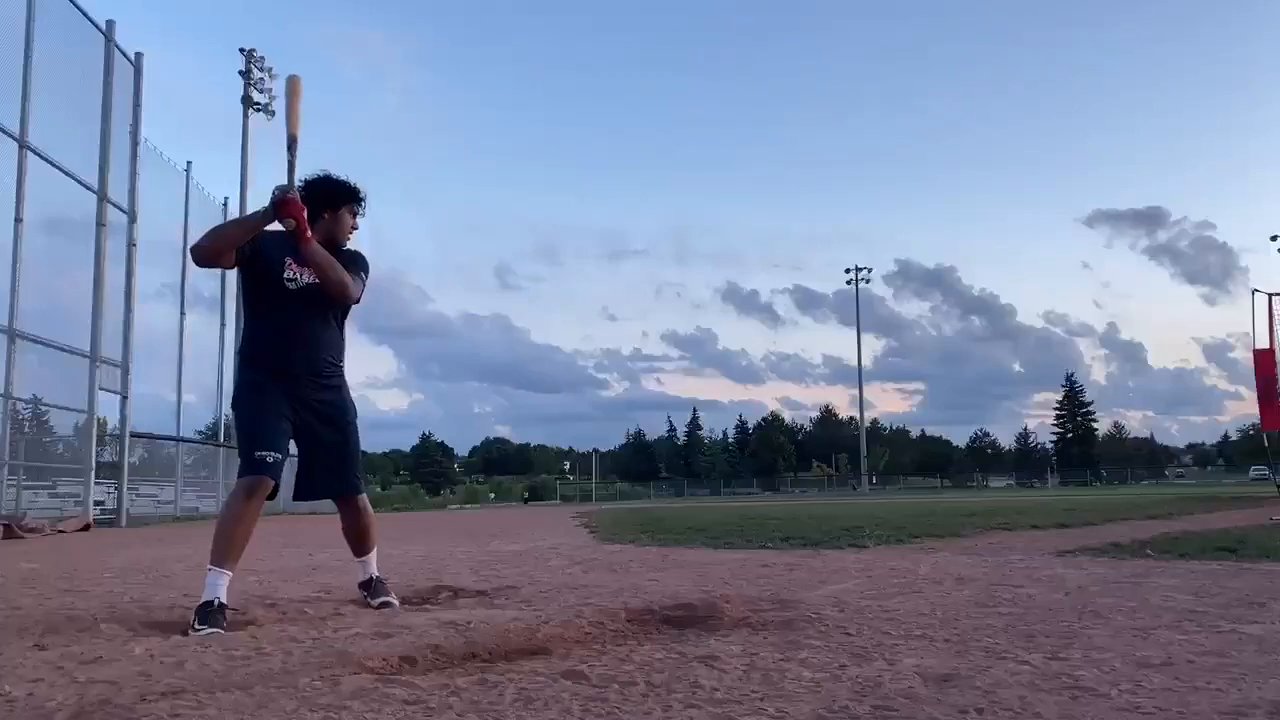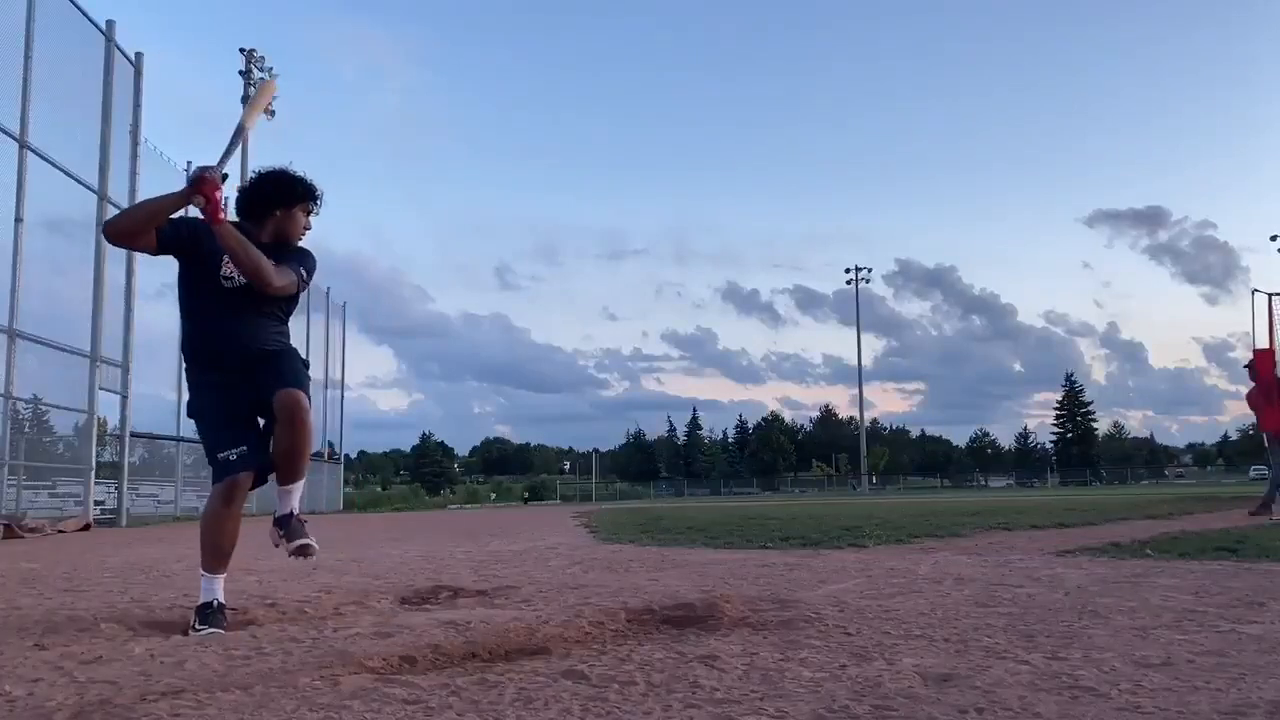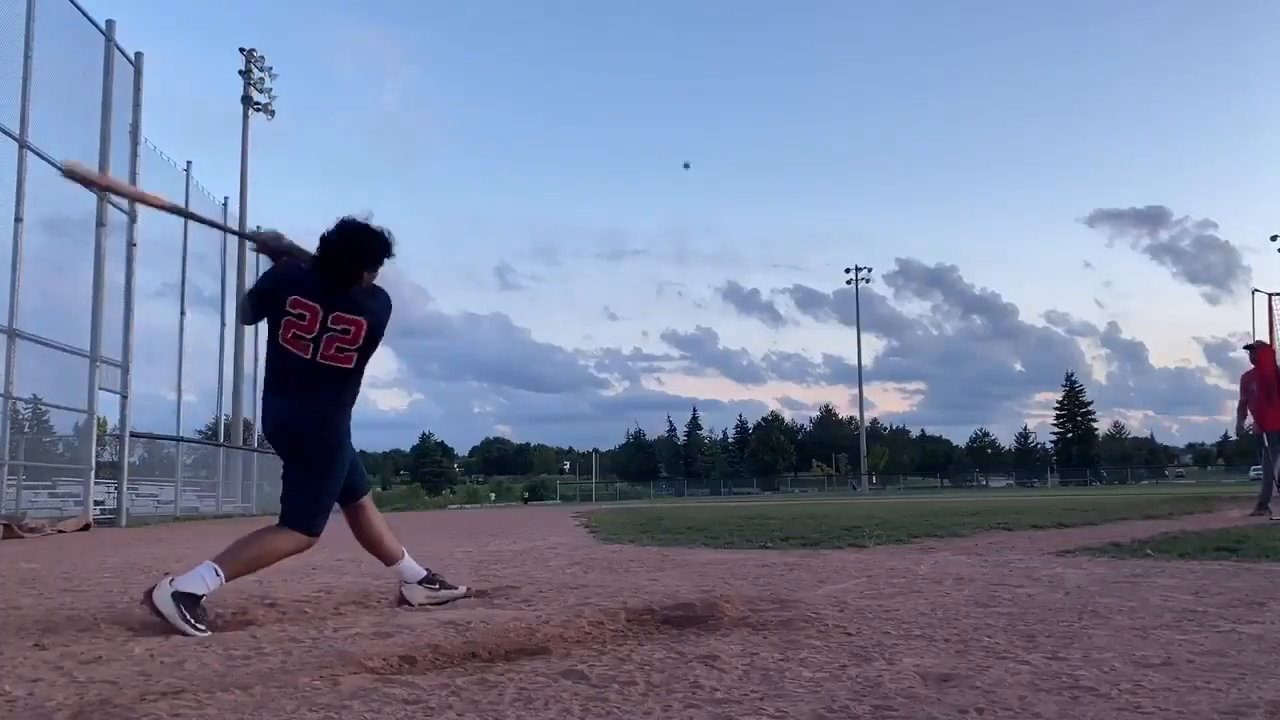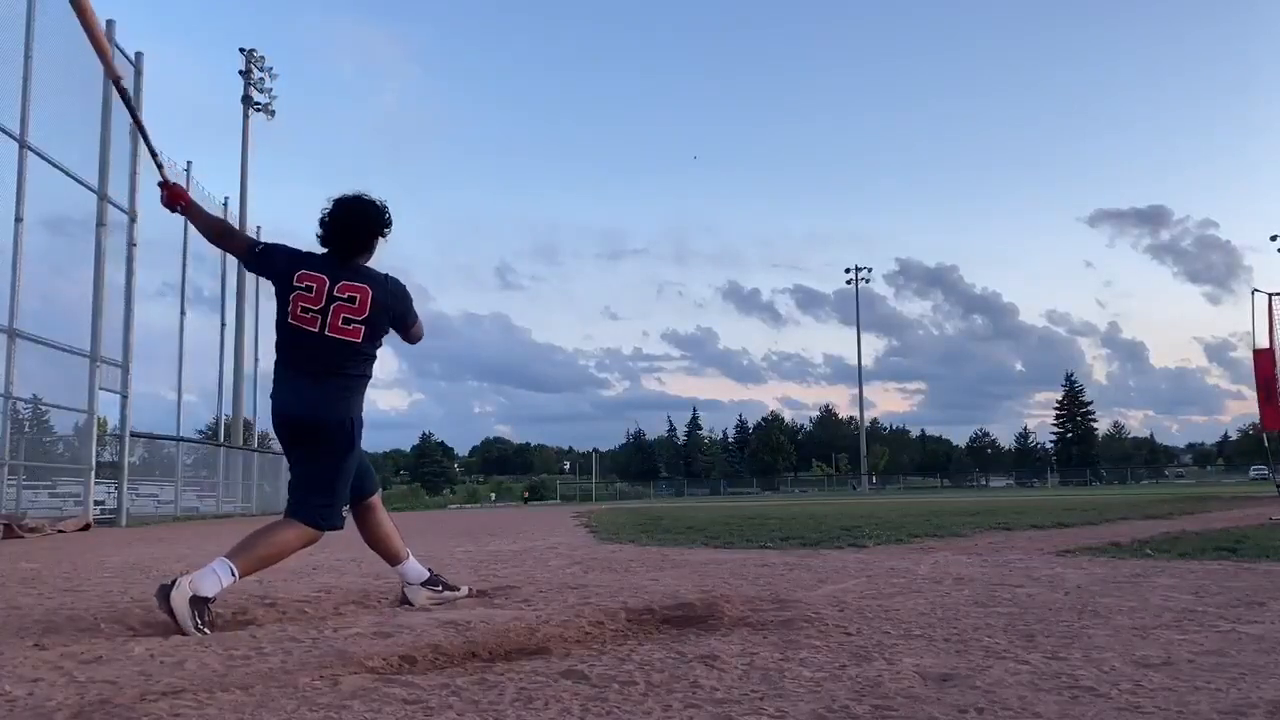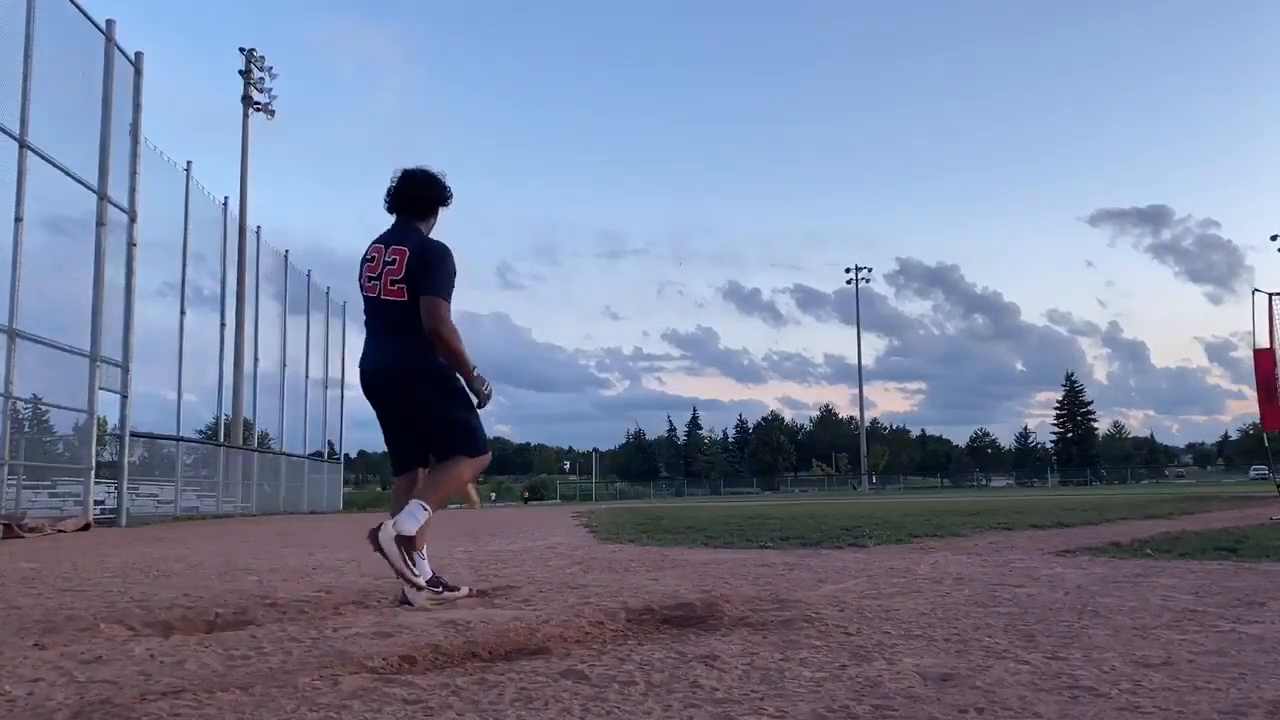
dt=1s
person 1, frame 1
left shoulder: (351, 261)
right shoulder: (264, 245)
left elbow: (347, 293)
right elbow: (202, 253)
left wrist: (303, 235)
right wrist: (266, 215)
left hip: (325, 389)
right hip: (265, 385)
left knee: (350, 490)
right knee: (255, 481)
left ankle: (370, 577)
right ankle: (213, 598)
person 1, frame 2
left shoulder: (299, 260)
right shoulder: (198, 236)
left elbow: (270, 281)
right elbow: (116, 231)
left wrist: (216, 216)
right wrist: (187, 196)
left hip: (270, 362)
right hip: (215, 377)
left knee: (293, 403)
right knee: (234, 480)
left ankle: (287, 513)
right ankle: (210, 599)
person 1, frame 3
left shoulder: (285, 279)
right shoulder: (376, 302)
left elbow: (247, 313)
left wrist: (281, 251)
right wrist: (287, 250)
left hip: (280, 415)
right hip: (322, 425)
left knee: (358, 497)
right knee: (301, 528)
left ankle: (417, 580)
right ankle: (185, 587)
person 1, frame 4
left shoulder: (292, 265)
right shoulder: (388, 290)
left elbow: (229, 237)
right elbow: (415, 334)
left wrist: (183, 203)
left hip: (289, 408)
right hip: (334, 417)
left knee: (366, 497)
right knee: (308, 521)
left ankle: (419, 582)
right ankle: (199, 585)
person 1, frame 5
left shoulder: (374, 251)
right shoulder: (433, 253)
right elbow: (436, 323)
right wrist: (472, 376)
left hip: (376, 371)
right hip: (419, 370)
left knee: (412, 469)
right knee: (473, 453)
left ankle: (420, 579)
right ankle: (400, 528)
